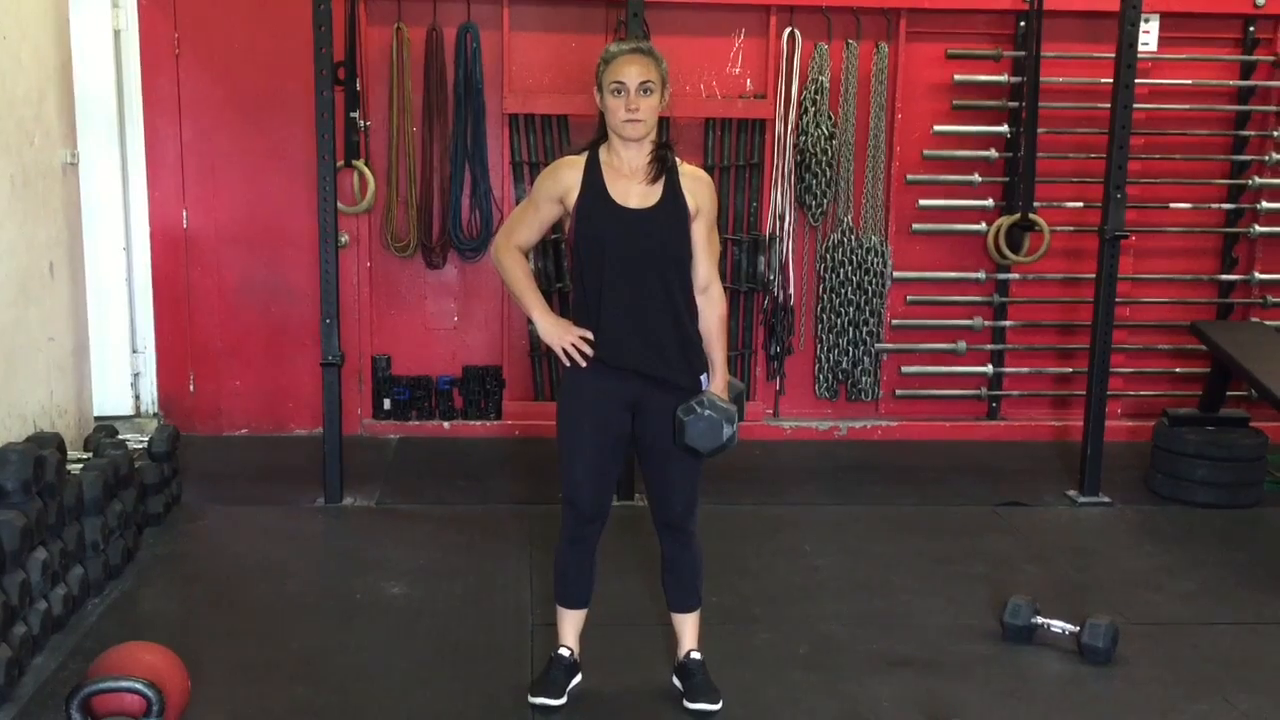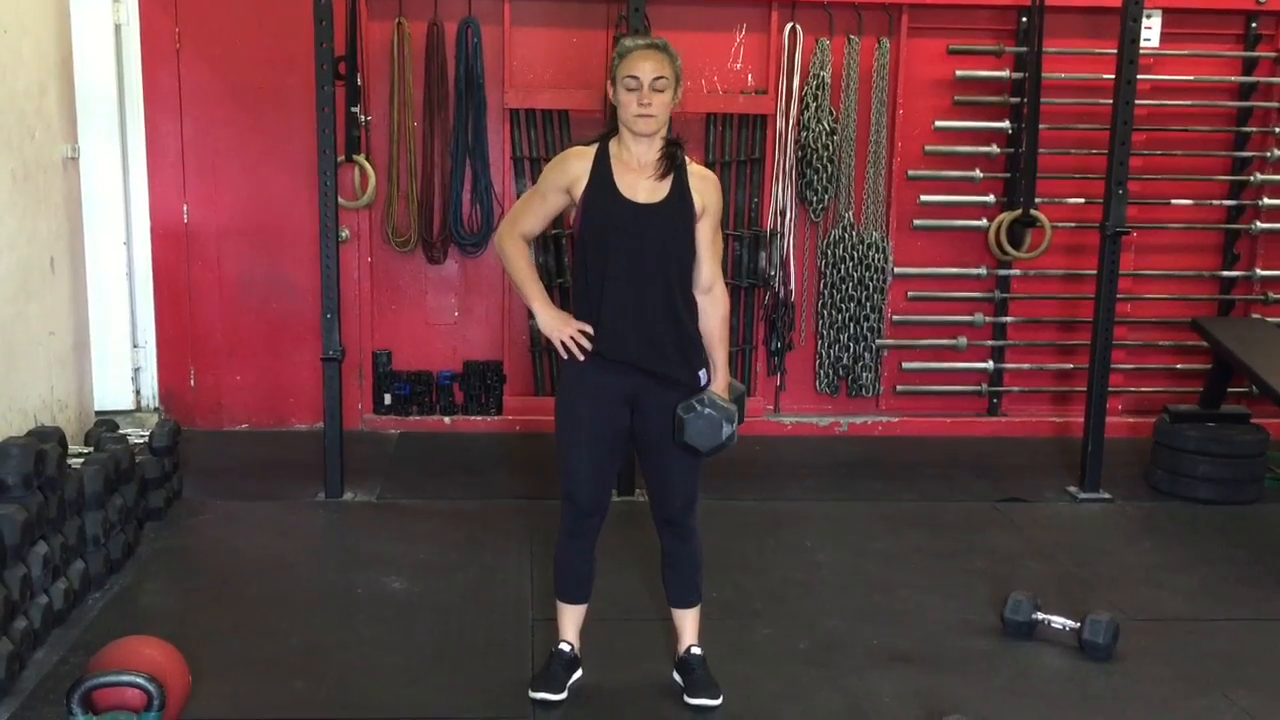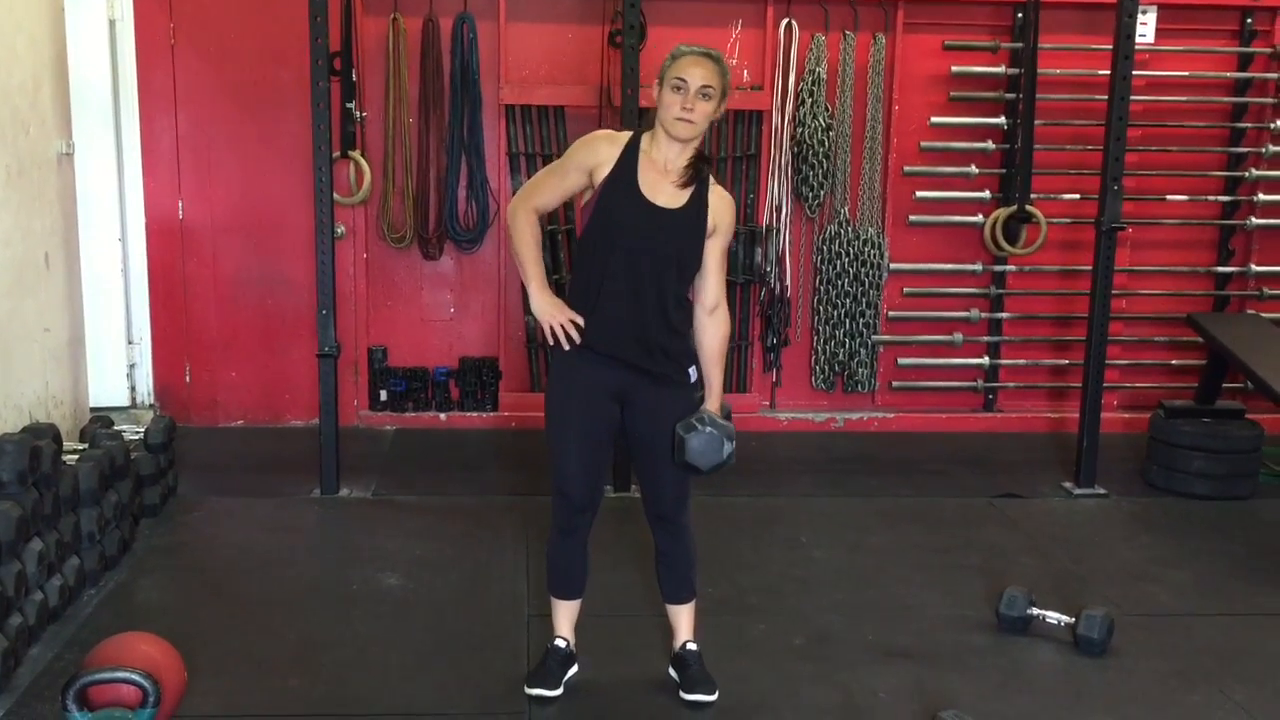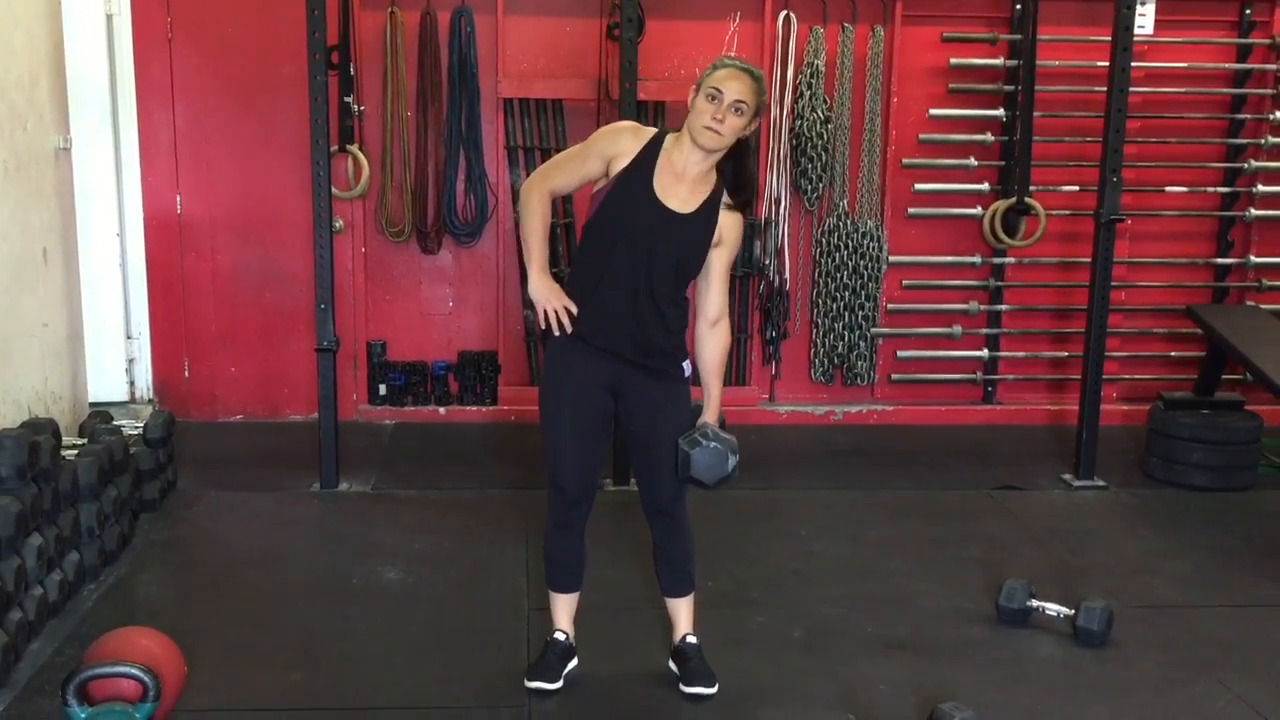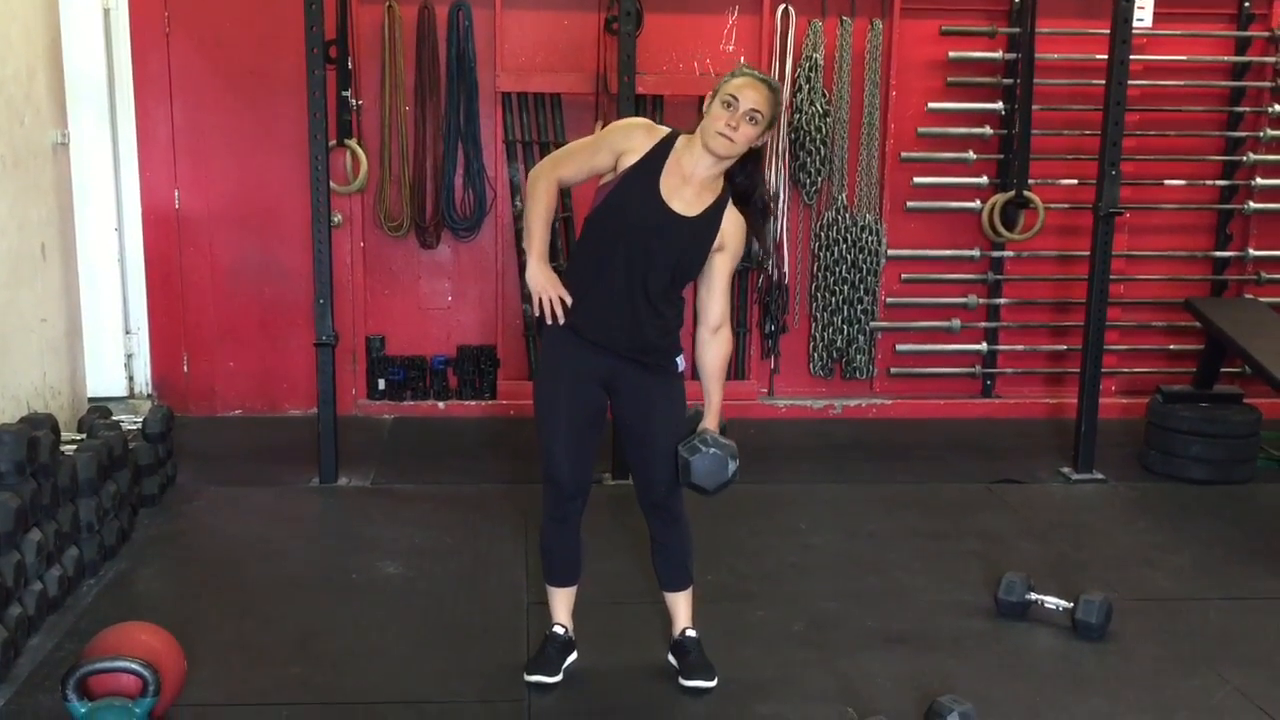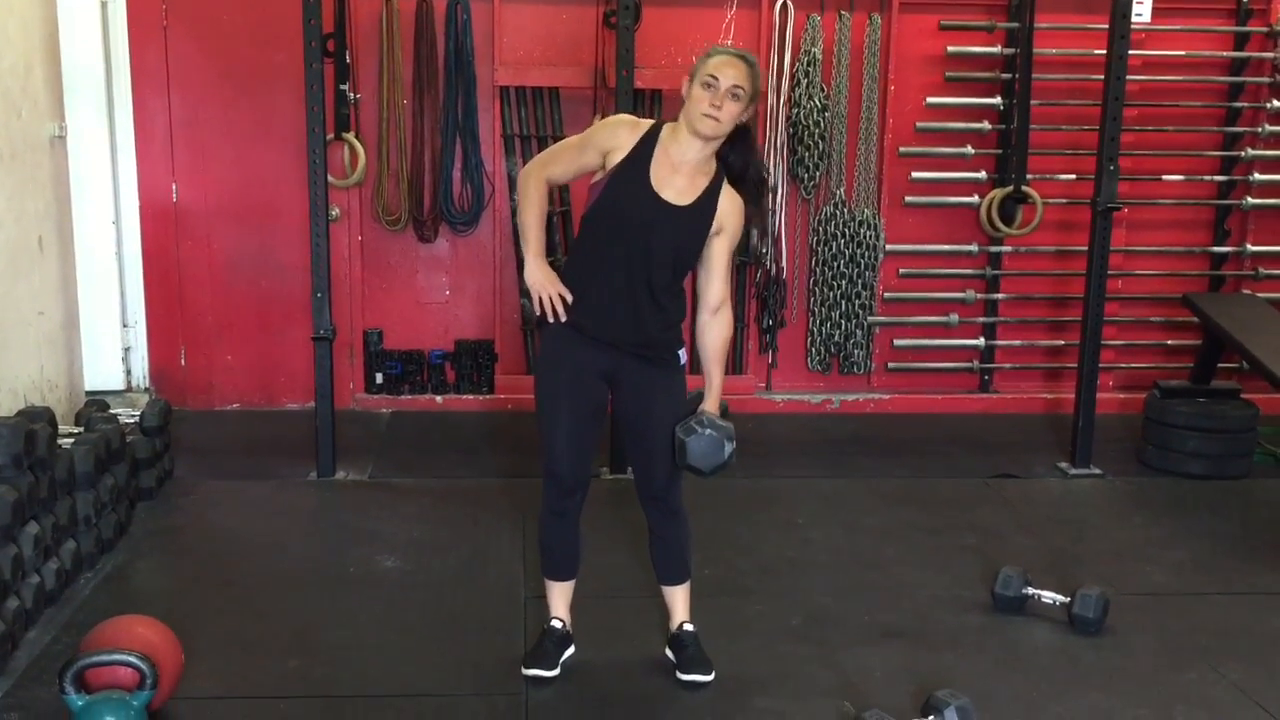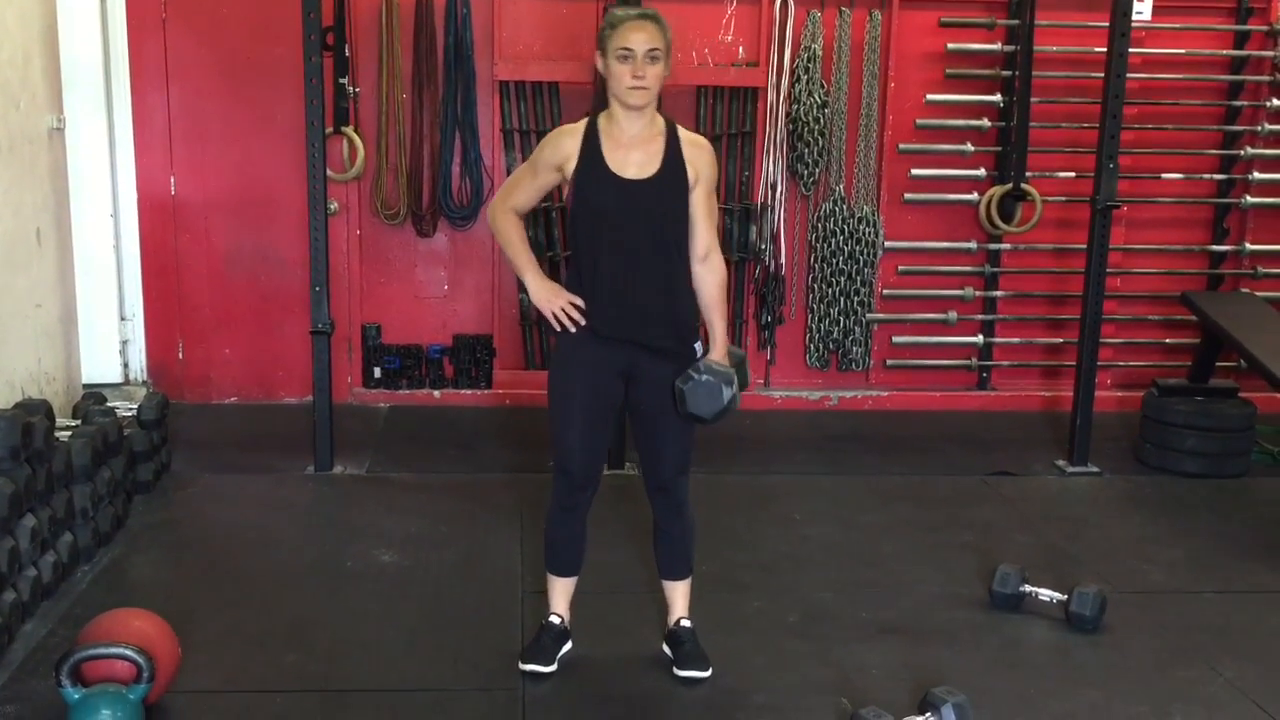
dt=0.4s
person 1, frame 1
left shoulder: (693, 185)
right shoulder: (570, 176)
left elbow: (707, 288)
right elbow: (508, 246)
left wrist: (719, 376)
right wrist: (543, 319)
left hip: (674, 379)
right hip: (595, 376)
left knee: (676, 520)
right knee: (582, 516)
left ankle: (689, 657)
right ankle: (565, 654)
person 1, frame 2
left shoulder: (701, 184)
right shoulder: (578, 167)
left elbow: (710, 287)
right elbow: (512, 234)
left wrist: (721, 376)
right wrist: (544, 312)
left hip: (673, 375)
right hip: (593, 370)
left knee: (676, 514)
right knee: (581, 510)
left ankle: (689, 653)
right ankle: (566, 650)
person 1, frame 3
left shoulder: (716, 203)
right shoulder: (604, 152)
left elbow: (711, 306)
right elbow: (524, 207)
left wrist: (714, 395)
right wrist: (539, 293)
left hip: (665, 374)
right hip: (585, 363)
left knee: (669, 510)
right knee: (573, 504)
left ankle: (685, 648)
right ankle: (562, 644)
person 1, frame 4
left shoulder: (727, 216)
right shoulder: (625, 143)
left elbow: (712, 318)
right elbow: (538, 188)
left wrist: (712, 409)
right wrist: (538, 277)
left hip: (657, 369)
right hip: (578, 353)
left knee: (666, 502)
right knee: (569, 496)
left ankle: (685, 641)
right ankle: (562, 637)
person 1, frame 5
left shoulder: (729, 222)
right shoulder: (636, 139)
left elbow: (714, 324)
right elbow: (546, 175)
left wrist: (712, 416)
right wrist: (536, 264)
left hip: (651, 364)
right hip: (573, 346)
left knee: (662, 496)
right knee: (564, 490)
left ankle: (684, 634)
right ankle: (560, 631)
person 1, frame 6
left shoulder: (727, 204)
right shoulder: (623, 136)
left elbow: (714, 307)
right elbow: (536, 175)
left wrist: (712, 398)
right wrist: (534, 263)
left hip: (653, 357)
right hip: (573, 341)
left knee: (661, 490)
right knee: (563, 484)
left ankle: (682, 629)
right ankle: (558, 625)
person 1, frame 7
left shoulder: (695, 153)
right shoulder: (570, 144)
left elbow: (705, 257)
right elbow: (505, 208)
left wrist: (718, 345)
right wrist: (535, 282)
left hip: (669, 346)
right hip: (588, 341)
left knee: (669, 484)
right knee: (573, 480)
left ankle: (679, 625)
right ankle: (557, 622)
